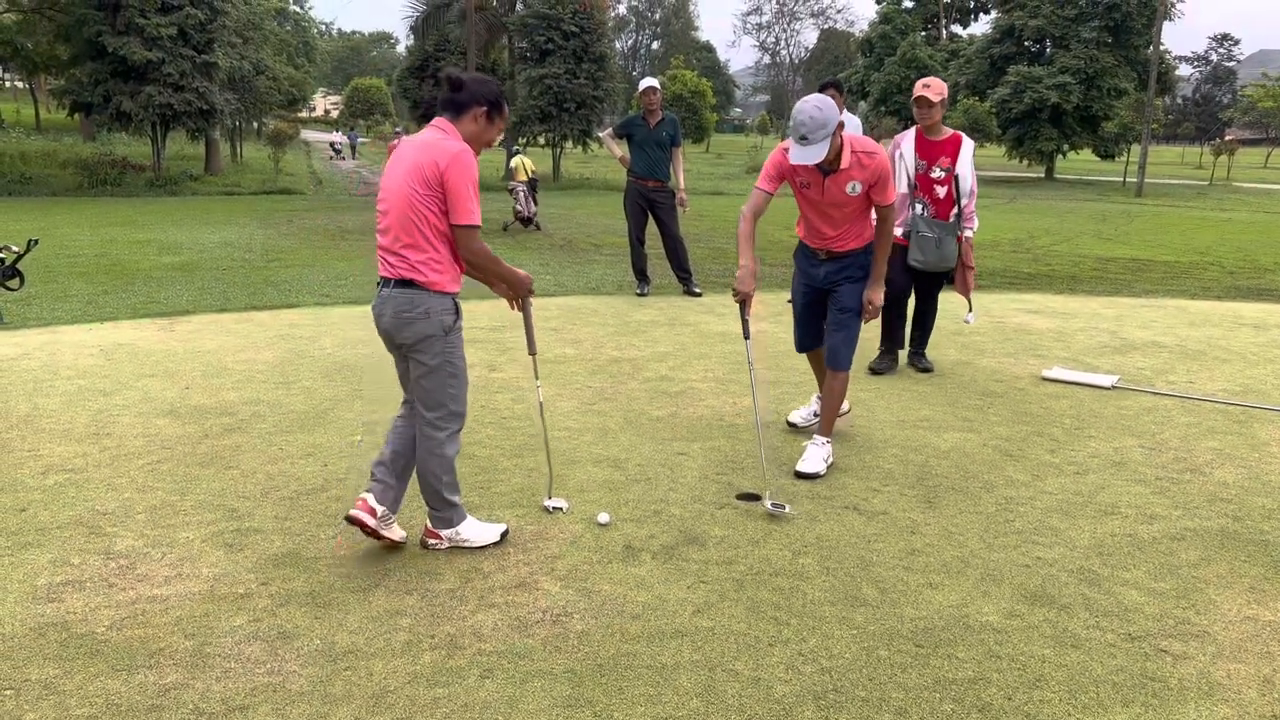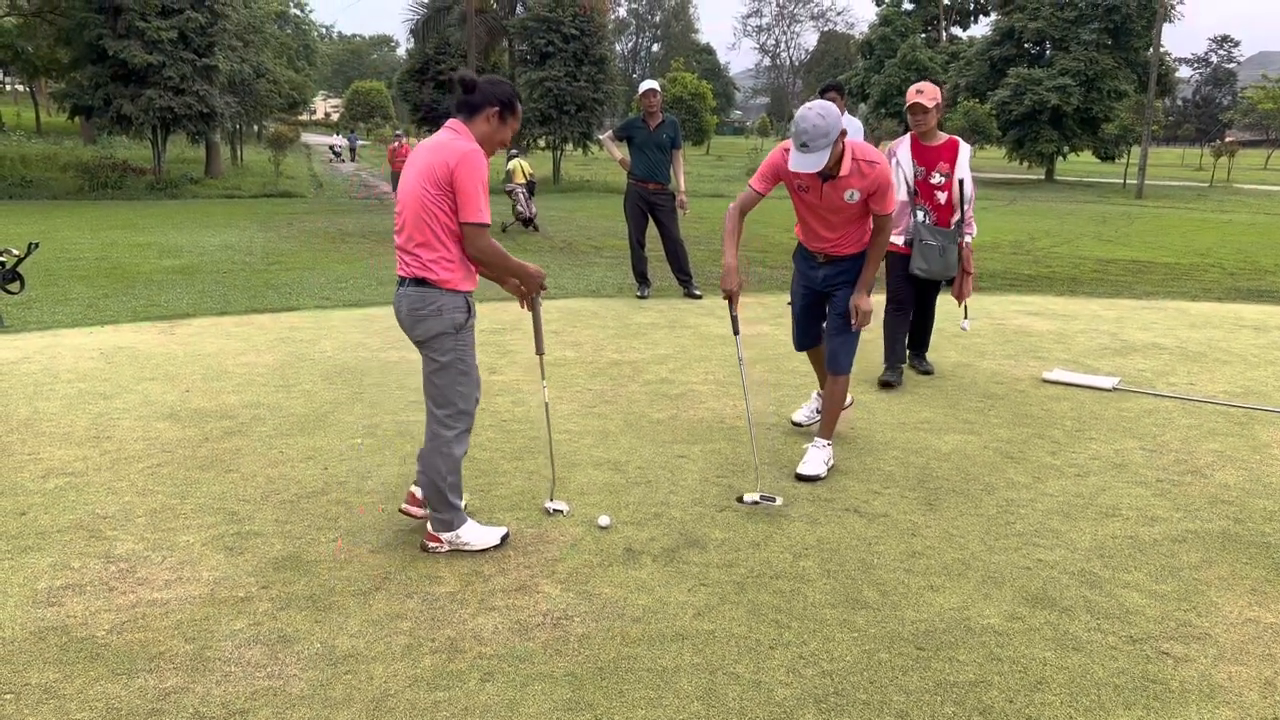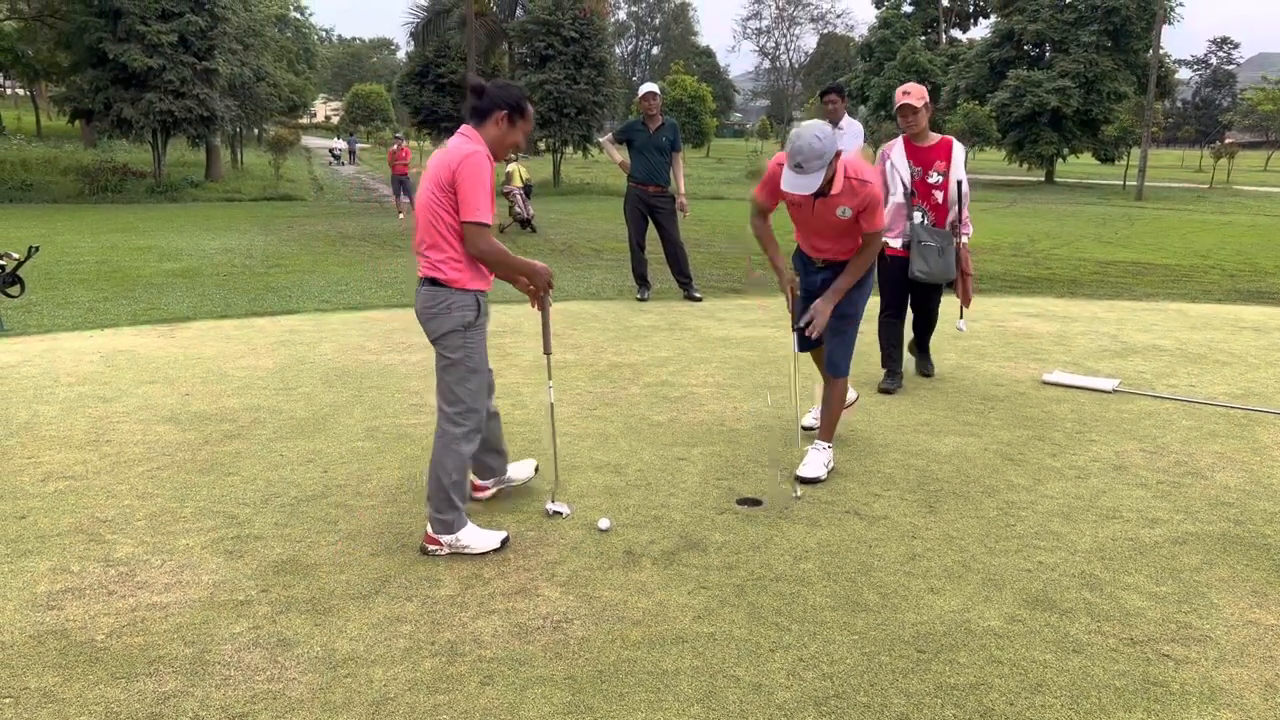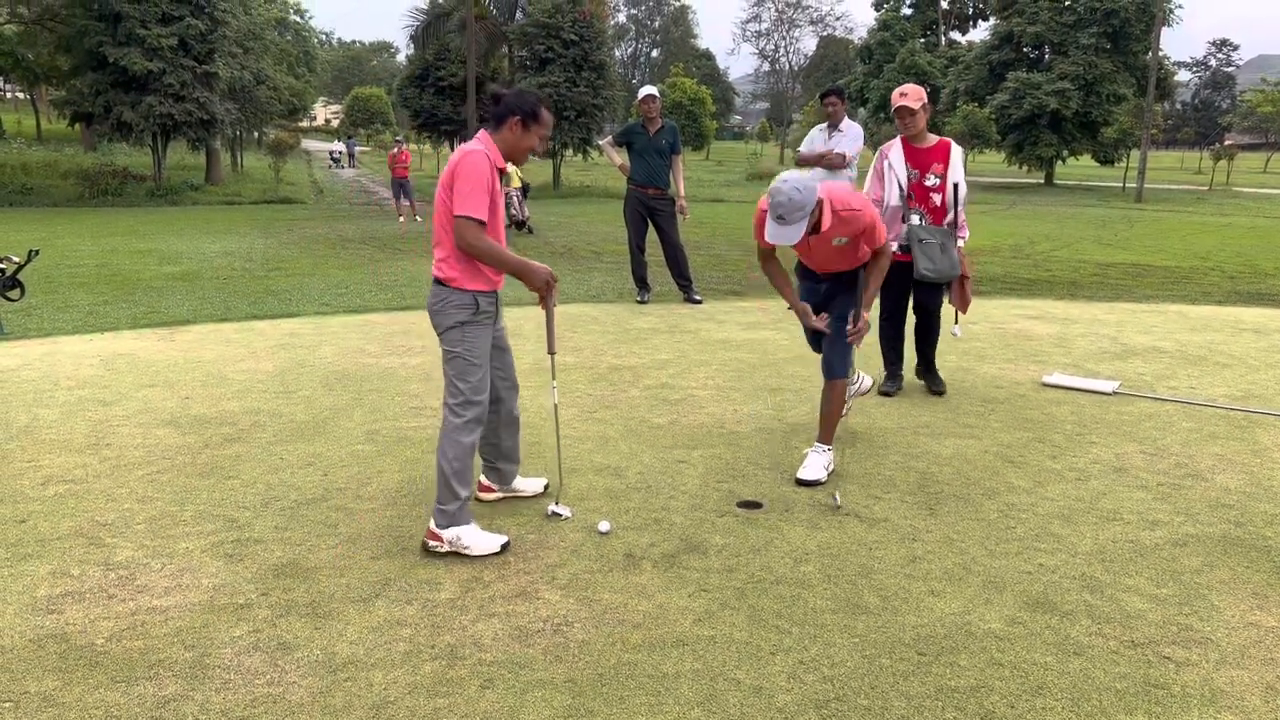
dt=0.2s
person 1, frame 1
left shoulder: (411, 146)
right shoulder: (455, 155)
right elbow: (467, 246)
left wrist: (493, 282)
right wrist: (512, 278)
left hip: (391, 296)
right hip: (427, 305)
left knee: (419, 408)
right knee: (441, 419)
left ankle: (378, 502)
right ankle: (446, 524)
person 1, frame 2
left shoulder: (430, 147)
right shoulder: (466, 154)
right elbow: (476, 244)
left wrist: (504, 280)
right wrist: (523, 272)
left hip: (415, 293)
right hip: (442, 302)
left knee: (456, 399)
right knee: (452, 413)
left ankle: (426, 491)
right ankle: (446, 527)
person 1, frame 3
left shoulder: (454, 152)
right shoulder: (473, 158)
right elbow: (477, 244)
left wrist: (517, 278)
right wrist: (530, 269)
left hip: (449, 296)
right hip: (457, 301)
left knee: (479, 394)
right knee: (460, 414)
left ankle: (489, 472)
right ankle: (446, 529)
person 1, frame 4
left shoulder: (491, 163)
right shoulder: (474, 158)
right elbow: (467, 239)
left wrist: (529, 275)
right wrist: (528, 268)
left hip: (486, 298)
right hip: (462, 302)
left knee: (503, 393)
right knee: (467, 408)
left ankle: (501, 476)
right ankle: (449, 524)
person 2, frame 1
left shoulder: (873, 159)
right shoulder: (786, 156)
left elbow: (886, 221)
right elbow: (750, 212)
left wrist: (875, 284)
right wrist: (746, 267)
left hip: (854, 262)
right hip: (809, 256)
left knee: (839, 353)
right knee: (808, 338)
left ankle: (822, 442)
right ankle: (827, 398)
person 2, frame 2
left shoulder: (874, 167)
right shoulder: (784, 157)
left elbow: (883, 230)
right elbow: (738, 209)
left wrist: (863, 290)
right wrist: (730, 263)
left hip: (852, 264)
right hip: (807, 258)
left knee: (838, 355)
right knee: (806, 337)
left ankle: (823, 445)
right ankle: (827, 394)
person 2, frame 3
left shoulder: (865, 183)
right shoulder: (780, 169)
left elbow: (872, 245)
right elbow: (758, 216)
left wrist: (830, 299)
right wrist: (780, 270)
left hip: (851, 267)
right hip: (807, 264)
left knee: (835, 356)
right knee: (808, 339)
left ankle: (823, 446)
right ankle: (837, 391)
person 2, frame 4
left shoulder: (855, 211)
right shoulder: (767, 212)
left elbow: (881, 253)
right elbow: (769, 261)
left wrist: (865, 308)
right wrist: (798, 305)
left hip: (852, 275)
right hip: (811, 274)
left knee: (835, 356)
right knee: (818, 341)
left ankle: (823, 447)
right ankle: (850, 384)
person 3, frame 1
left shoulder: (962, 145)
right shoulder: (902, 142)
left elbow: (967, 192)
left wrist: (967, 231)
right hip: (902, 232)
left knee: (928, 296)
right knee: (896, 291)
left ankle: (918, 351)
right ankle: (889, 352)
person 3, frame 2
left shoulder: (959, 150)
right shoulder: (897, 149)
left elbow: (965, 197)
left wrist: (966, 238)
right hip: (900, 240)
left knee: (926, 302)
right knee: (898, 302)
left ankle: (917, 353)
right ankle: (893, 365)
person 3, frame 3
left shoulder: (952, 149)
right shoulder: (890, 152)
left elbow: (959, 197)
left wrist: (962, 237)
right hip: (894, 244)
left knee: (927, 304)
right knee: (892, 308)
left ankle: (920, 346)
right ankle: (892, 370)
person 3, frame 4
left shoulder: (950, 152)
right shoulder: (888, 153)
left elbow: (957, 200)
right elbow: (872, 199)
left wrist: (959, 241)
right hip: (893, 247)
left knee: (929, 309)
right knee: (891, 313)
left ankle: (927, 367)
right ankle: (893, 373)
person 4, frame 1
left shoulder: (672, 122)
right shoulder: (631, 122)
left elbow: (676, 156)
right elbow: (605, 136)
left wrist: (681, 188)
right wrist: (620, 156)
left hip: (662, 189)
right hip: (636, 188)
left knee: (673, 236)
right knee: (636, 237)
left ankle: (687, 281)
right ankle: (642, 281)
person 4, frame 2
left shoulder: (672, 124)
right shoulder: (632, 124)
left elbow: (677, 158)
right elbow: (606, 138)
left wrist: (681, 190)
right wrist: (620, 159)
left hip: (662, 192)
right hip: (636, 190)
left knee: (673, 238)
right knee: (636, 239)
left ankle: (688, 284)
right ankle: (643, 283)
person 4, frame 3
left shoulder: (671, 126)
right shoulder: (631, 127)
left elbow: (677, 160)
right elbow: (606, 141)
left wrist: (681, 193)
right wrist: (620, 162)
left hip: (662, 194)
right hip: (636, 193)
left knee: (673, 241)
right knee: (637, 242)
left ankle: (688, 286)
right ankle: (643, 286)
person 4, frame 4
left shoulder: (671, 129)
right shoulder: (631, 130)
left elbow: (676, 163)
right elbow: (606, 144)
left wrist: (681, 196)
right wrist: (620, 164)
left hip: (662, 197)
right hip: (635, 196)
left knee: (673, 243)
right knee: (636, 245)
left ankle: (687, 288)
right ankle: (643, 288)
